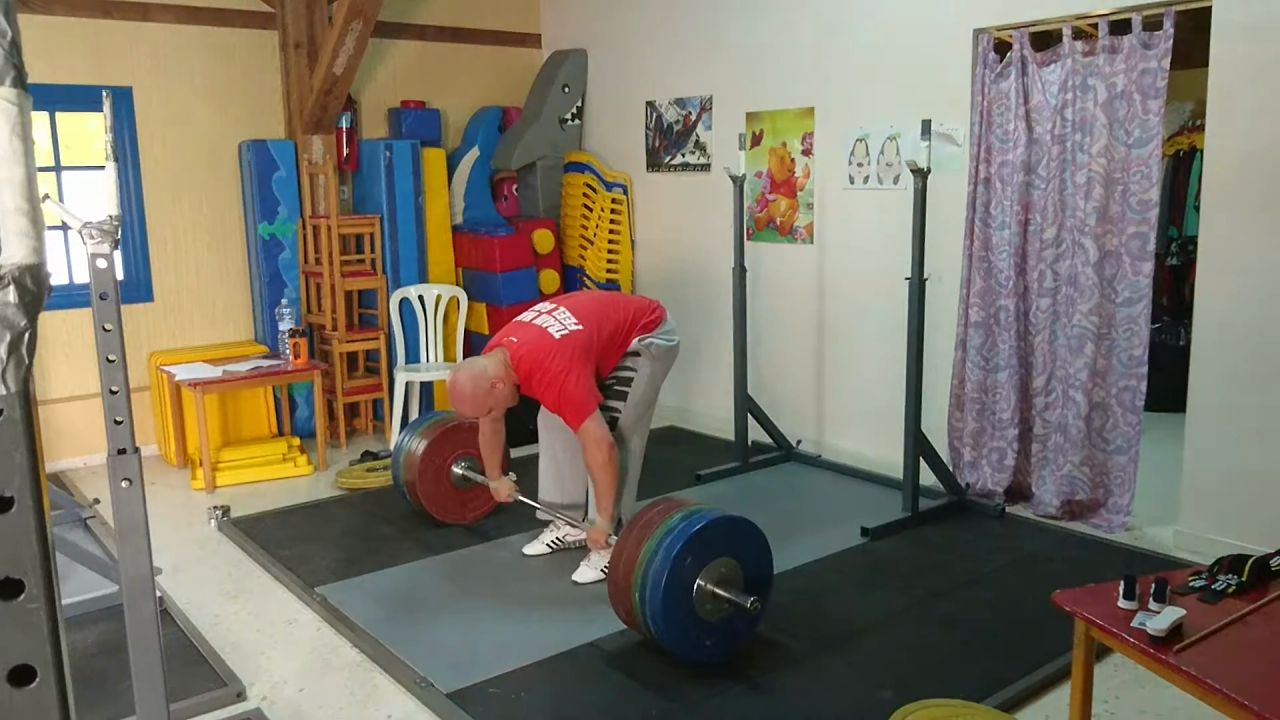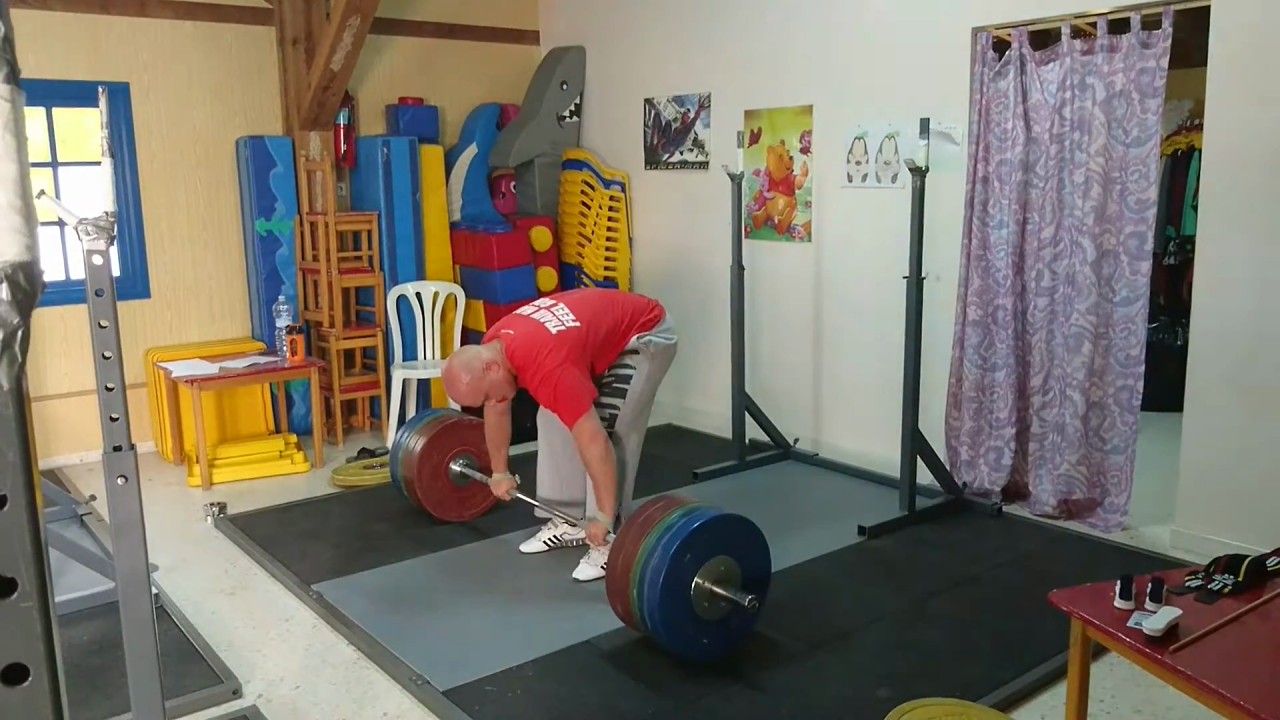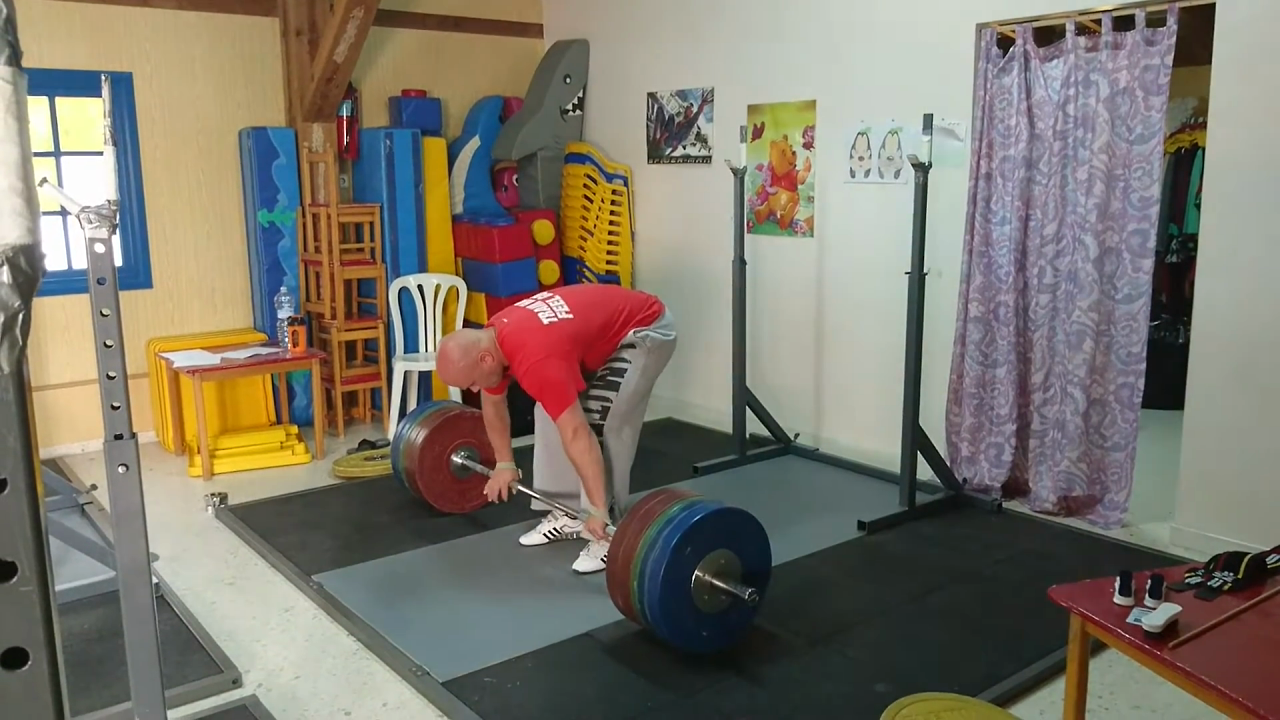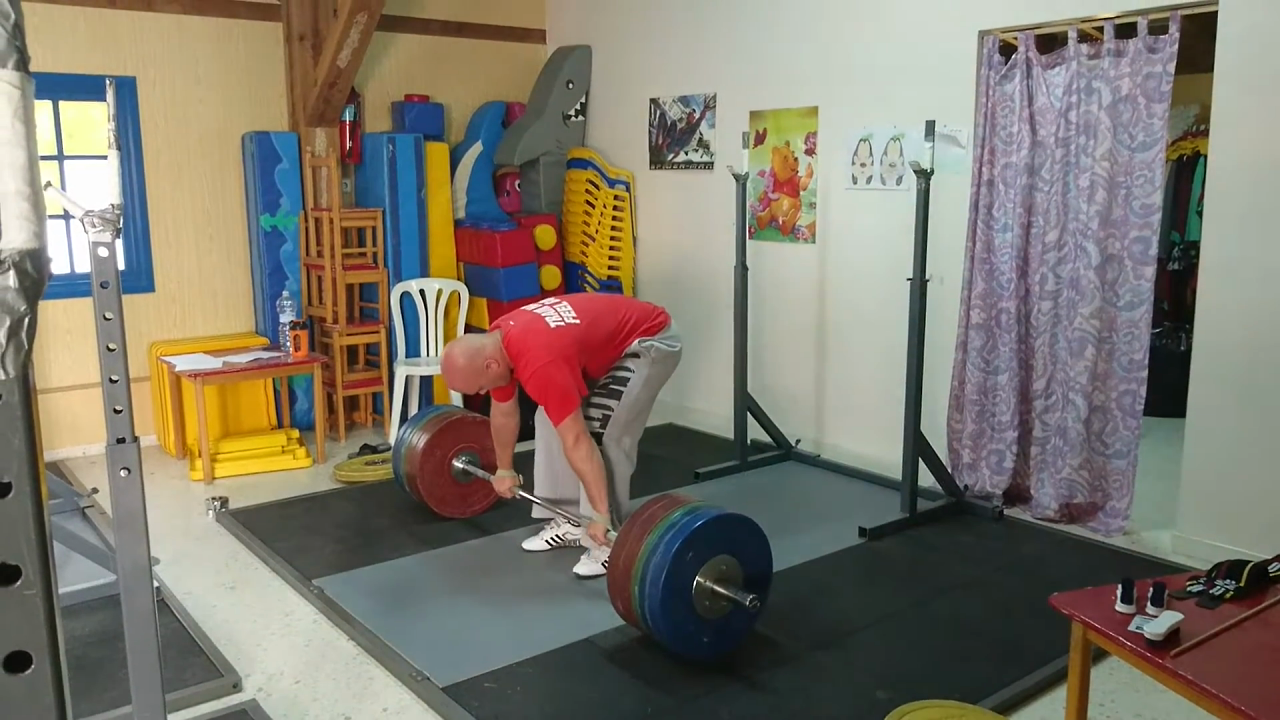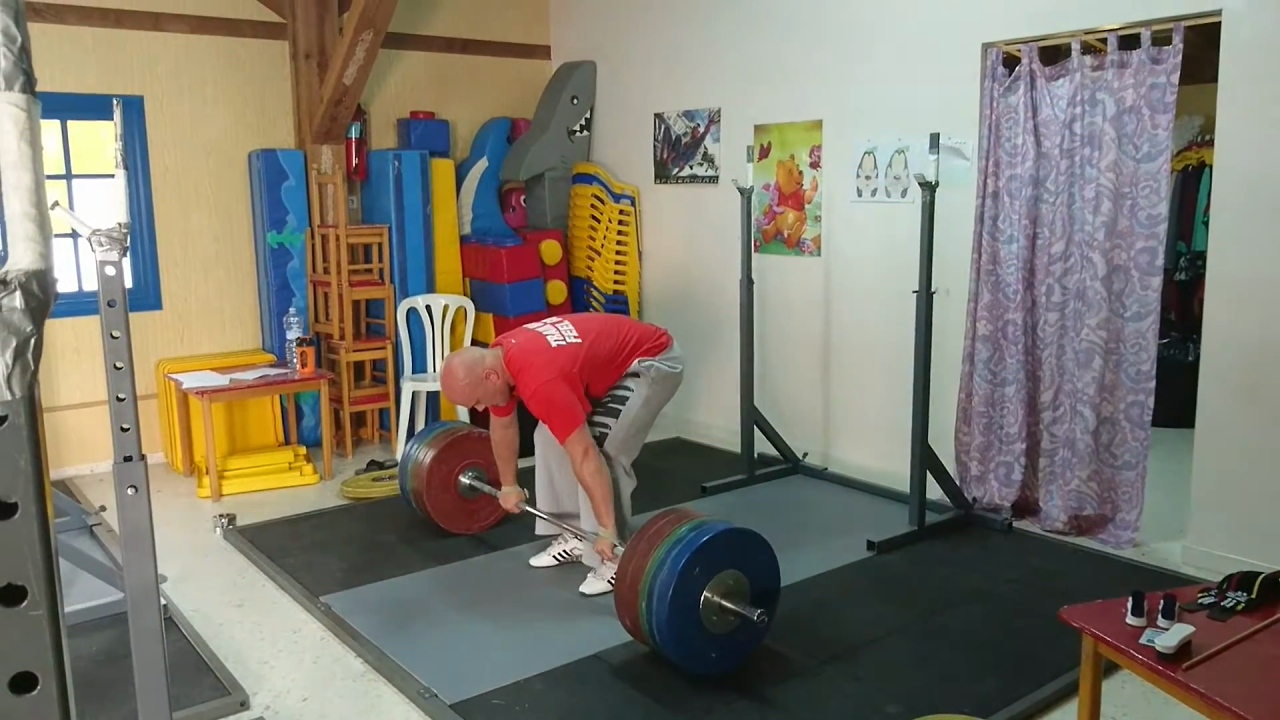
dt=1s
person 1, frame 1
left shoulder: (552, 373)
right shoulder: (493, 359)
left elbow: (601, 446)
right elbow: (490, 422)
left wrist: (603, 522)
right wrist: (496, 479)
left hip: (648, 335)
right hip: (605, 329)
left knee: (612, 431)
right knee: (555, 421)
left ankle: (612, 543)
right ankle: (570, 523)
person 1, frame 2
left shoulder: (547, 368)
right shoulder: (491, 349)
left elbow: (594, 441)
right elbow: (497, 413)
left wrist: (604, 517)
right wrist: (500, 472)
left hip: (646, 335)
right hip: (603, 327)
left knee: (608, 428)
right knee: (554, 419)
left ankle: (610, 540)
right ankle: (569, 522)
person 1, frame 3
left shoulder: (537, 360)
right shoulder: (491, 338)
left elbow: (577, 434)
right elbow: (493, 402)
left wrist: (598, 510)
right wrist: (504, 464)
left hip: (646, 331)
right hip: (604, 326)
left knee: (600, 424)
right knee: (553, 412)
left ankle: (608, 532)
right ankle: (568, 514)
person 1, frame 4
left shoulder: (540, 365)
right shoulder: (494, 343)
left elbow: (577, 441)
right elbow: (504, 412)
left wrist: (600, 516)
right wrist: (504, 470)
left hip: (651, 341)
right hip: (608, 337)
left knee: (600, 432)
right knee: (552, 421)
left ankle: (609, 540)
right ankle: (569, 522)
person 1, frame 5
left shoulder: (541, 381)
right shoulder: (496, 359)
left elbow: (586, 456)
right elbow: (503, 426)
left wrist: (607, 530)
right wrist: (509, 485)
left hip: (653, 361)
right hip: (612, 356)
left knee: (601, 448)
right knee: (551, 437)
left ankle: (614, 558)
right ankle: (576, 537)
